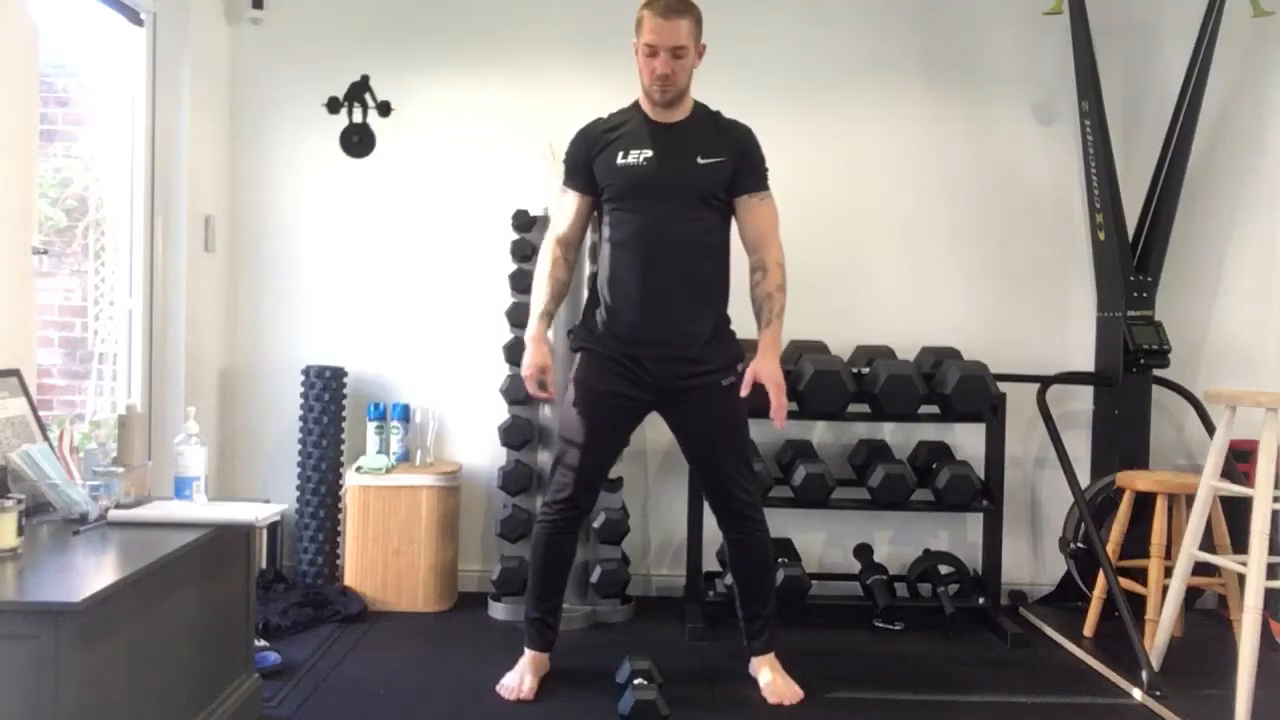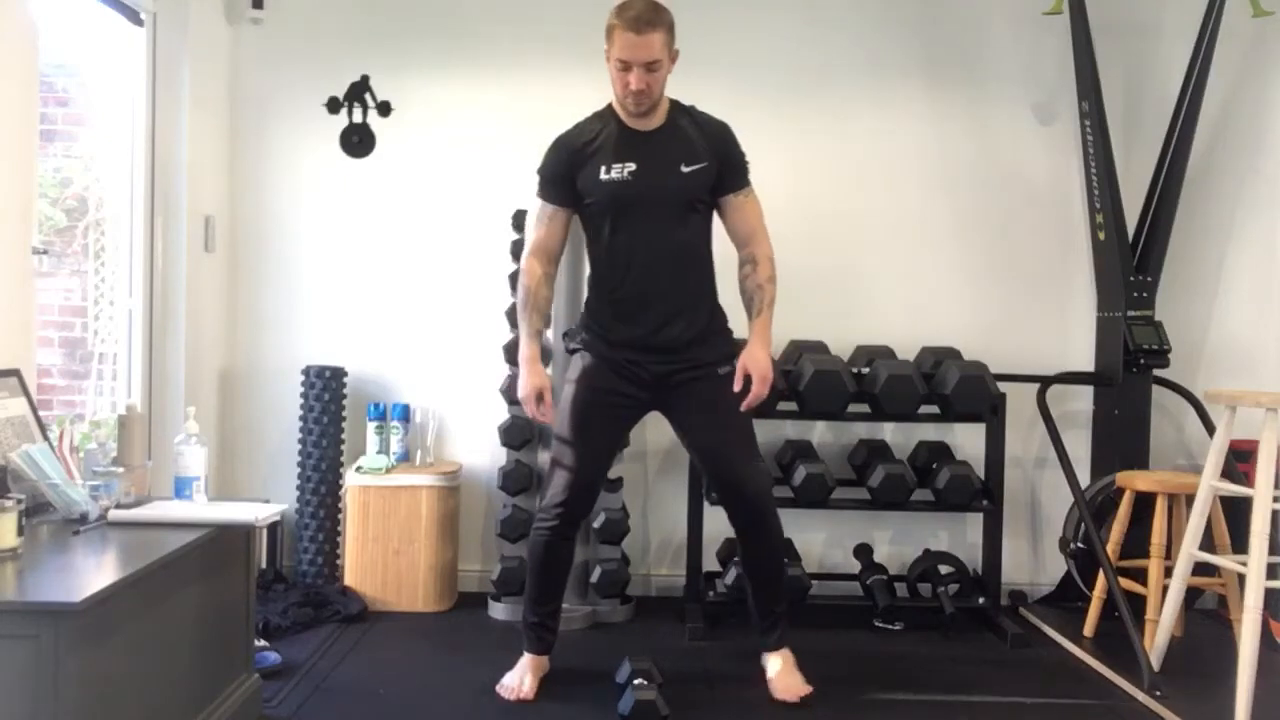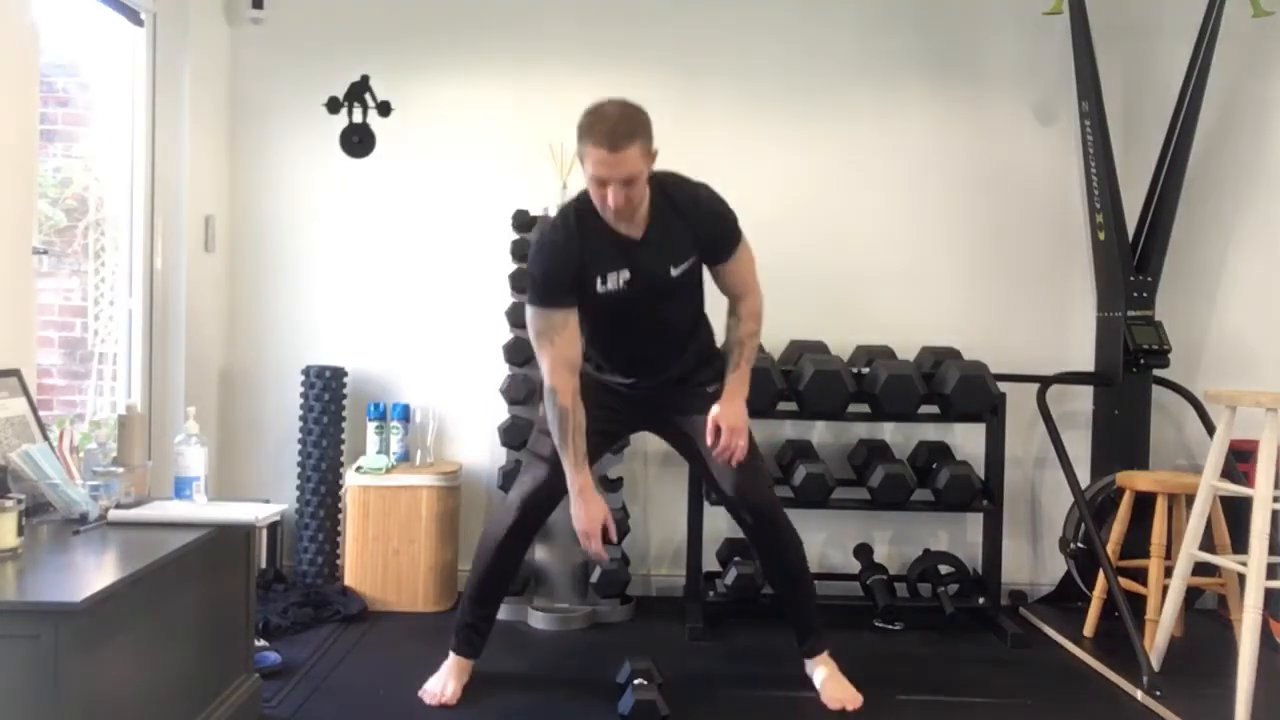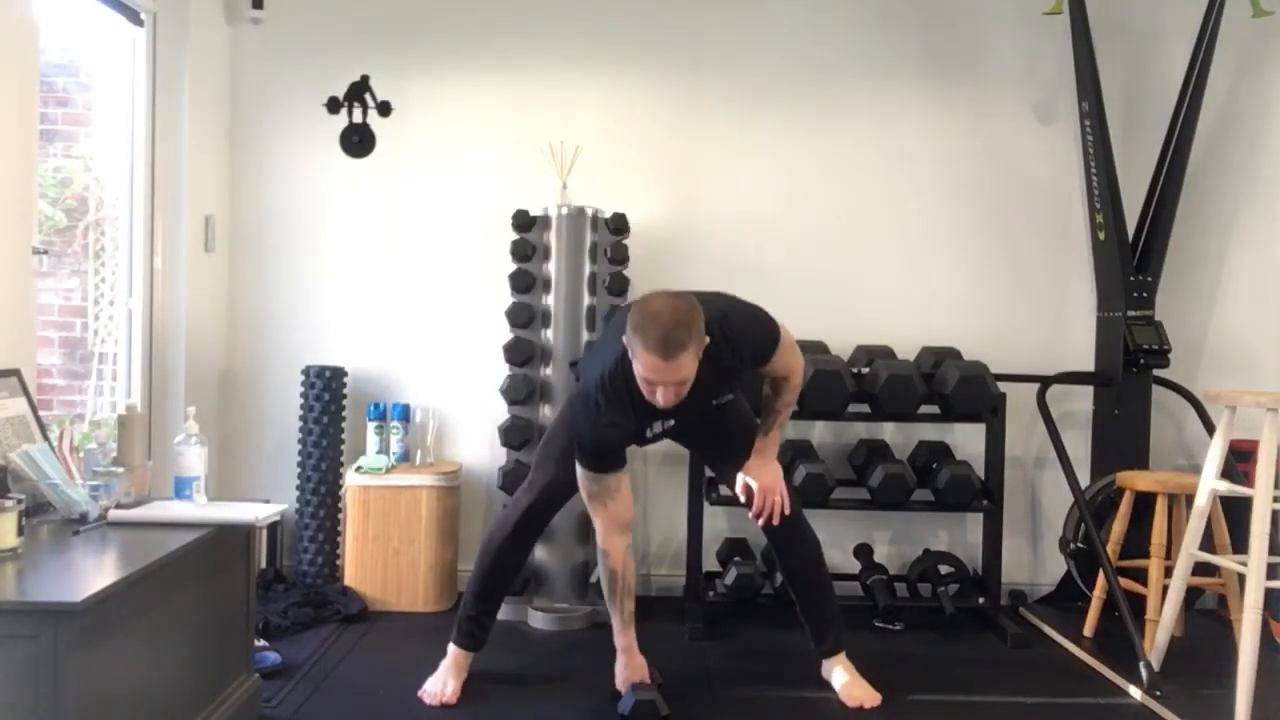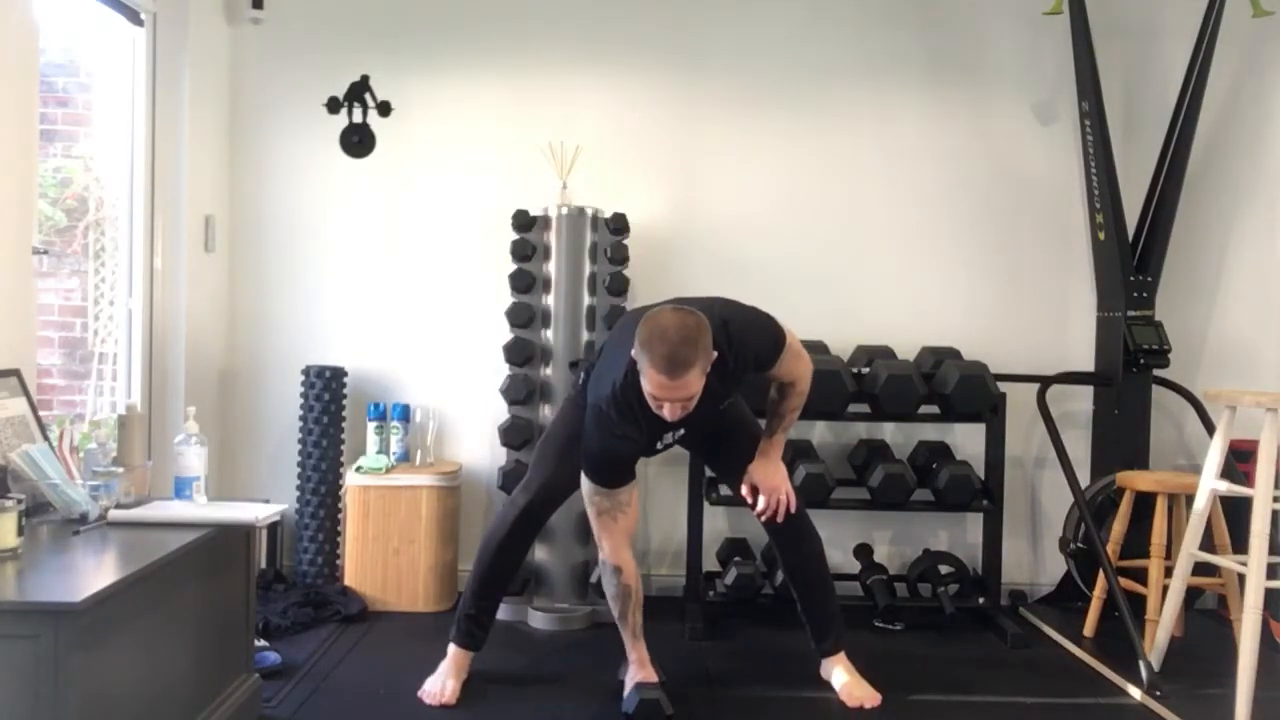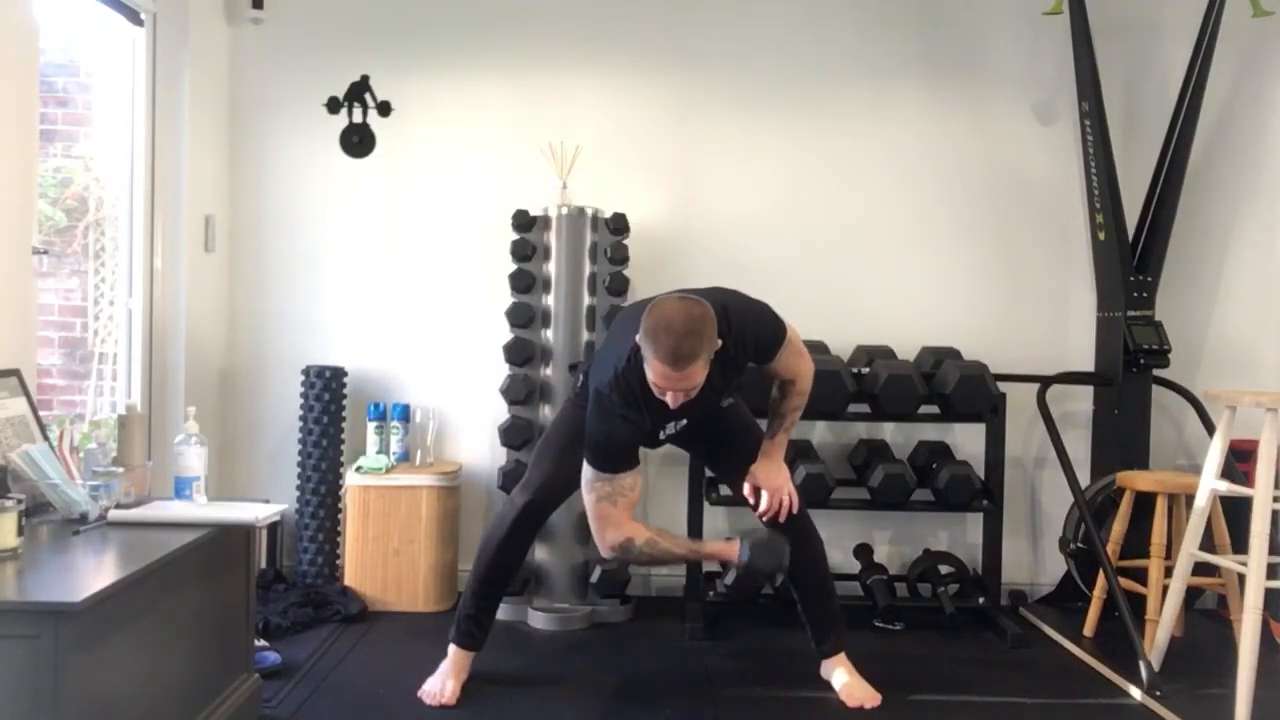
dt=0.7s
person 1, frame 1
left shoulder: (732, 142)
right shoulder: (599, 139)
left elbow: (765, 253)
right elbow: (560, 242)
left wrist: (769, 347)
right wrist: (537, 333)
left hip: (705, 362)
right hip: (609, 357)
left knee: (739, 508)
right knee: (563, 503)
left ankle: (762, 653)
right ankle: (536, 650)
person 1, frame 2
left shoulder: (711, 140)
right shoulder: (575, 148)
left elbow: (753, 246)
right elbow: (540, 258)
left wrist: (760, 338)
right wrist: (528, 355)
left hip: (700, 357)
right hip: (606, 358)
left knee: (751, 495)
right knee: (561, 507)
left ankle: (775, 647)
right ankle: (535, 652)
person 1, frame 3
left shoulder: (698, 207)
right shoulder: (559, 245)
left elbow: (746, 300)
right elbow: (560, 372)
left wrist: (733, 394)
right wrist: (582, 488)
left hip: (693, 383)
right hip: (601, 387)
left knee: (758, 508)
right knee: (520, 509)
left ankle: (817, 656)
right ankle: (461, 655)
person 1, frame 4
left shoulder: (739, 327)
right shoulder: (603, 394)
left elbow: (788, 370)
right elbow: (613, 535)
left wrist: (763, 454)
right wrist: (626, 649)
left hip: (710, 402)
right hip: (621, 409)
left knee: (778, 510)
right knee: (531, 505)
left ankle: (834, 658)
right ankle: (459, 654)
person 1, frame 5
left shoulder: (744, 332)
right shoulder: (611, 408)
left elbow: (797, 373)
right elbow: (614, 549)
left wrist: (769, 455)
right wrist: (638, 661)
right hip: (603, 395)
left knee: (781, 505)
right knee: (531, 502)
left ankle: (833, 657)
right ankle: (459, 653)
person 1, frame 6
left shoulder: (745, 321)
right shoulder: (614, 392)
left elbow: (798, 372)
right elbow: (613, 535)
left wrist: (771, 455)
right wrist: (720, 552)
left hip: (712, 406)
right hip: (602, 400)
left knee: (784, 504)
right knee: (530, 502)
left ankle: (833, 657)
right ankle: (459, 653)
